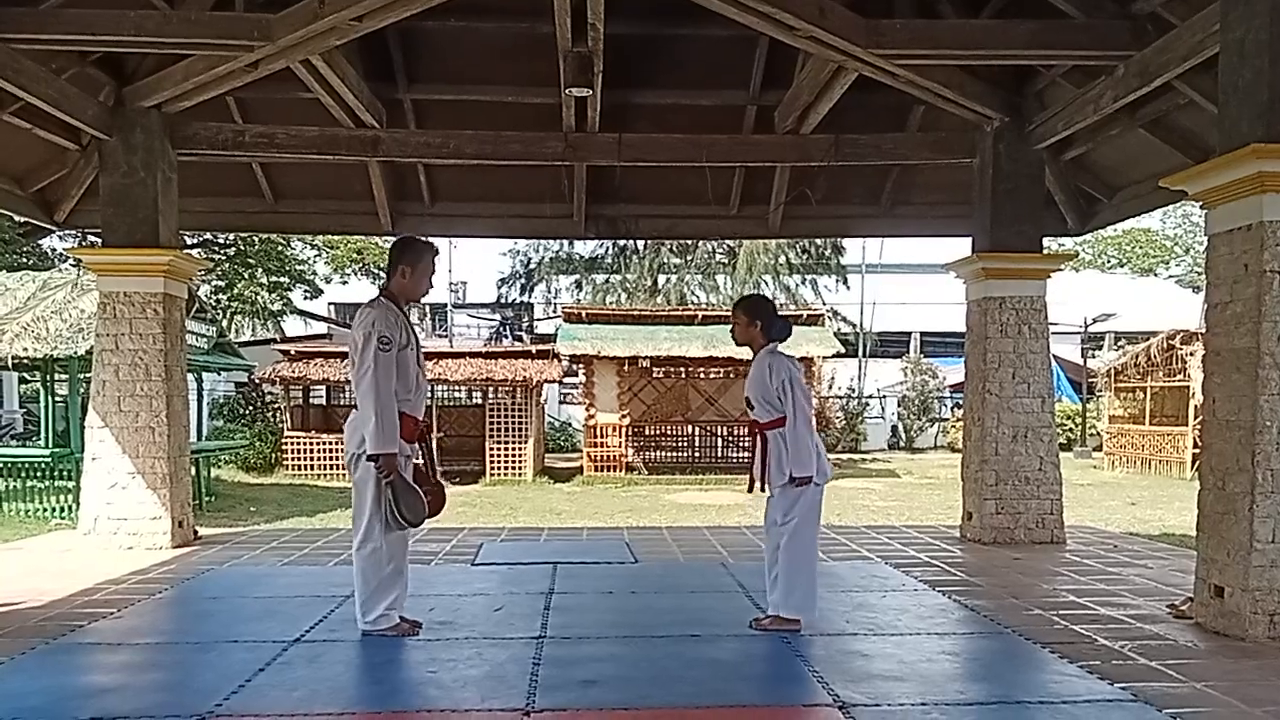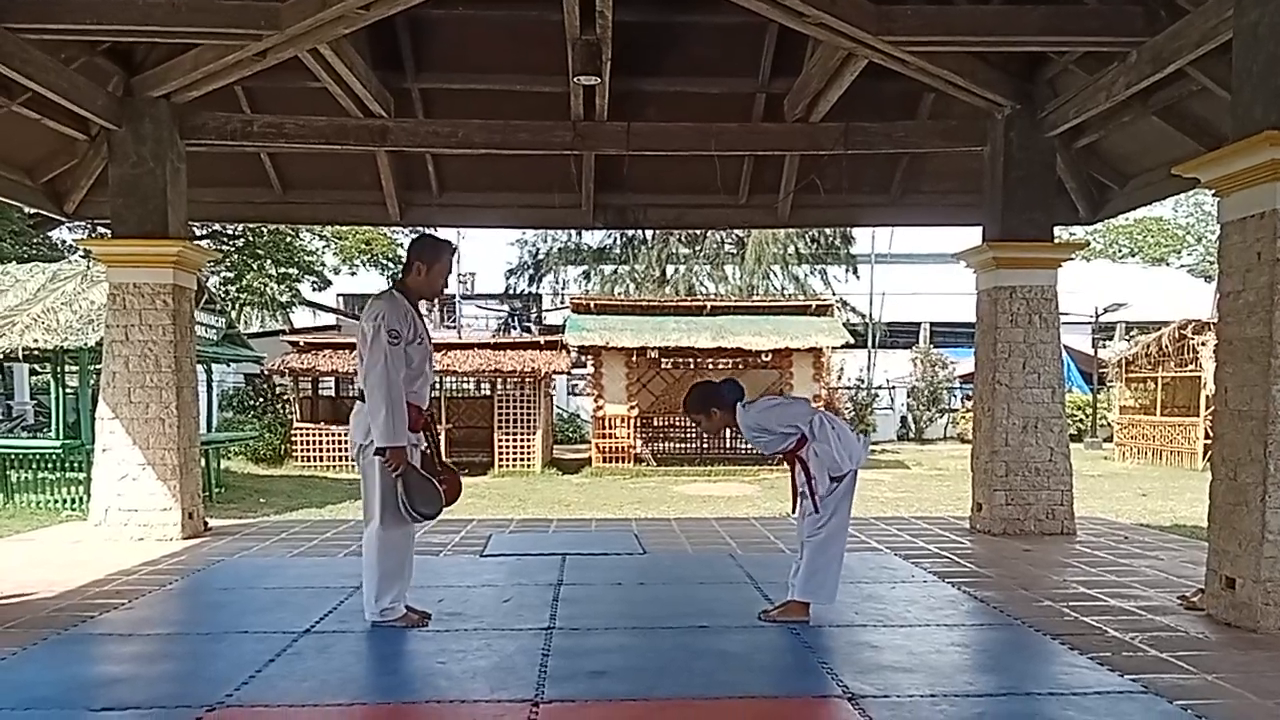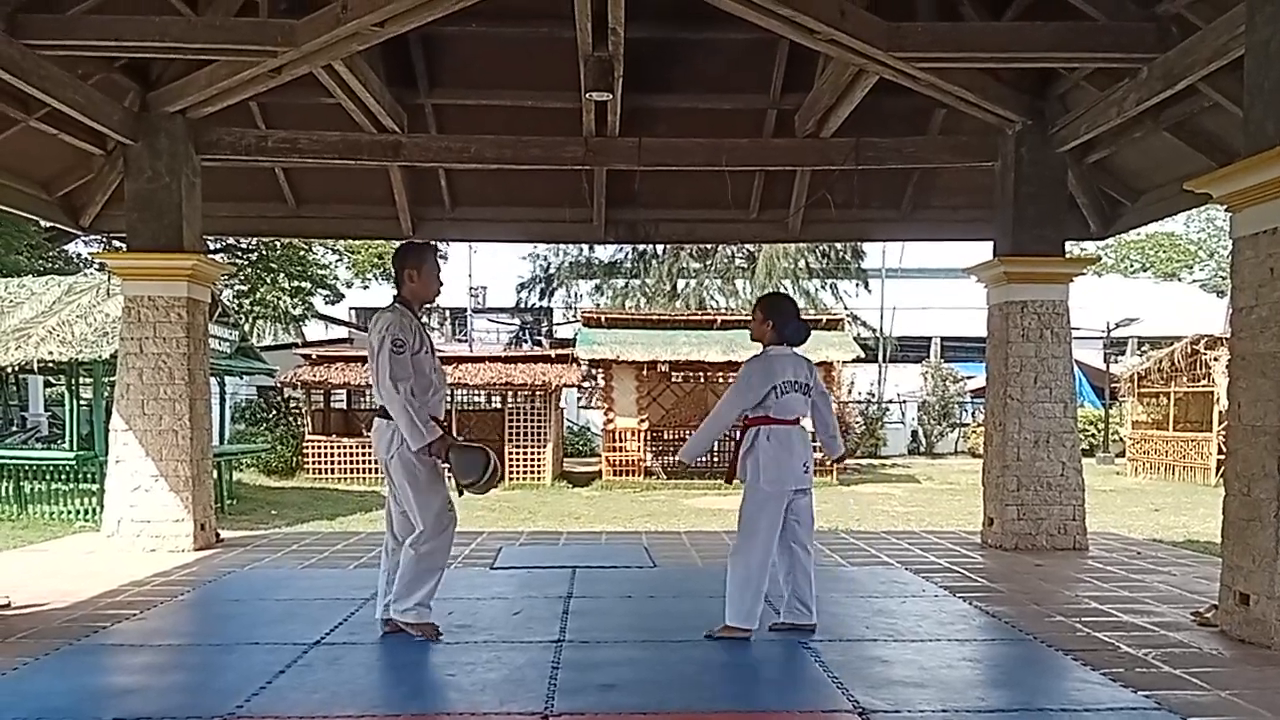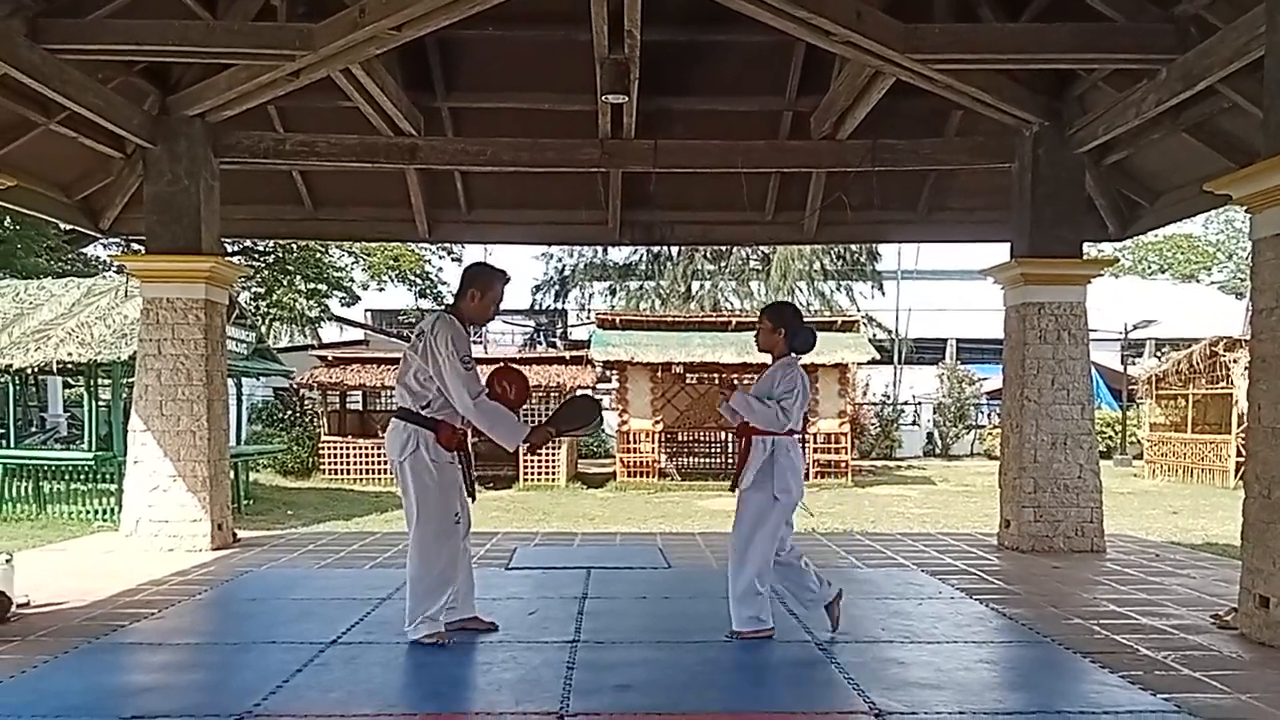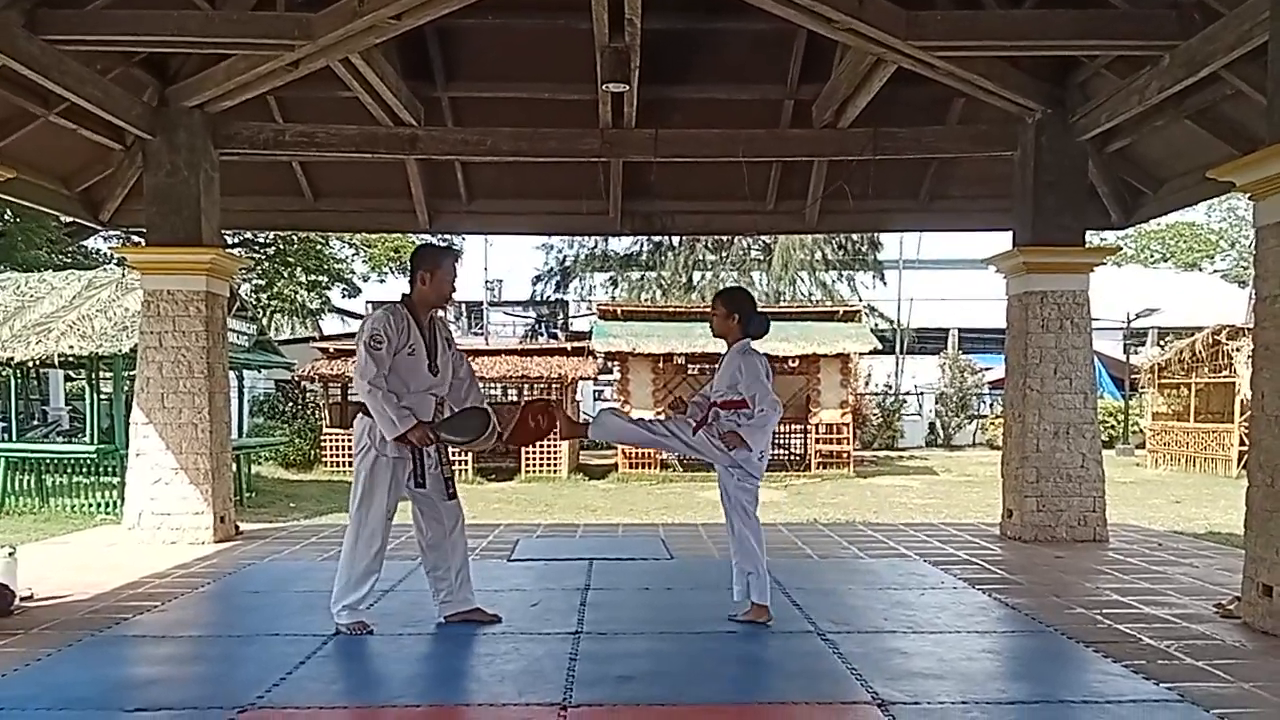
dt=1s
person 1, frame 1
left shoulder: (395, 318)
right shoulder: (378, 319)
right elbow: (376, 390)
right wrist: (386, 450)
left hip: (395, 438)
right hip: (379, 441)
left knee: (393, 529)
right knee: (377, 529)
left ankle: (386, 610)
right ankle: (376, 618)
person 1, frame 2
left shoulder: (406, 311)
right shoulder: (389, 311)
right elbow: (383, 381)
left wrist: (408, 439)
right wrist: (393, 443)
left hip: (400, 429)
right hip: (383, 428)
left knee: (400, 517)
right knee: (387, 518)
left ankle: (392, 601)
right ankle: (384, 608)
person 1, frame 3
left shoulder: (409, 323)
right shoulder: (393, 323)
right elbow: (395, 389)
left wrist: (433, 436)
right wrist: (430, 438)
left hip: (413, 437)
right hip: (406, 438)
left knee: (405, 528)
right knee: (436, 521)
left ankle: (394, 611)
right ankle: (409, 607)
person 1, frame 4
left shoulder: (441, 326)
right shoulder: (448, 334)
right elbow: (471, 401)
right wrist: (526, 434)
left hip: (432, 442)
right hip: (420, 441)
left knee: (454, 527)
right knee: (435, 533)
left ankle: (456, 611)
right ankle: (423, 623)
person 1, frame 5
left shoulder: (440, 330)
right shoulder: (384, 323)
left elbow: (462, 386)
right elbow: (369, 384)
right wrist: (405, 427)
left hip: (425, 439)
right hip: (384, 437)
left knee: (445, 521)
right knee: (370, 527)
left ankle: (456, 602)
right ankle: (347, 611)
person 2, frame 1
left shoulder: (777, 364)
right shoulder: (762, 363)
left elbow: (799, 416)
left wrist: (802, 469)
left hip: (794, 465)
right hip: (780, 464)
left knee: (793, 534)
right knee: (779, 534)
left ankle: (791, 613)
right ankle: (782, 609)
person 2, frame 2
left shoulder: (751, 419)
right shoulder: (748, 416)
left elbow: (804, 414)
right elbow: (796, 409)
left hip: (833, 457)
right hip: (820, 461)
left knee: (820, 530)
right knee: (810, 530)
left ankle: (800, 604)
right ankle: (798, 599)
person 2, frame 3
left shoulder: (759, 366)
right shoulder: (804, 366)
left elbow: (726, 412)
right elbow: (823, 408)
left wrist: (690, 451)
right wrist: (834, 446)
left hip: (768, 459)
right hip: (797, 457)
left knee: (752, 543)
right knee: (795, 542)
left ankle: (740, 622)
right ankle: (801, 615)
person 2, frame 4
left shoulder: (791, 375)
right shoulder: (776, 373)
left elbow: (777, 419)
right elbow: (751, 418)
left wrist: (739, 398)
right wrist: (730, 401)
left hip: (774, 470)
right hip: (765, 468)
left knee: (748, 548)
right knee: (774, 548)
left ankle: (755, 622)
right ankle: (824, 595)
person 2, frame 5
left shoulder: (749, 359)
right shoulder: (734, 357)
left elbow: (769, 408)
right elbow: (708, 398)
left wrist: (741, 435)
right wrist: (687, 407)
left hip: (736, 443)
right hip: (736, 452)
left knee: (661, 431)
right knee: (743, 526)
left ankle: (582, 429)
right ankle: (758, 604)
